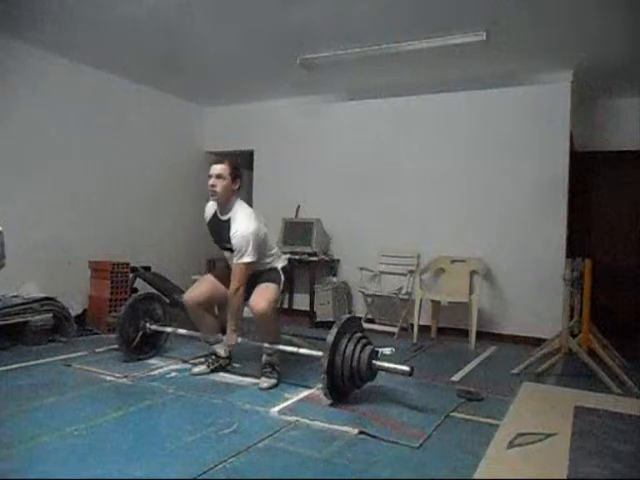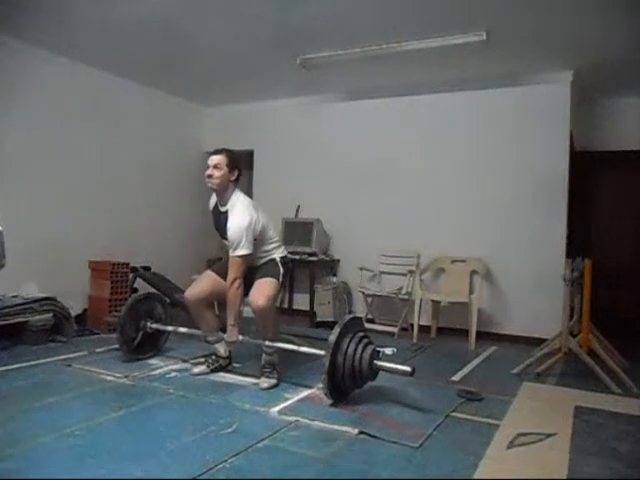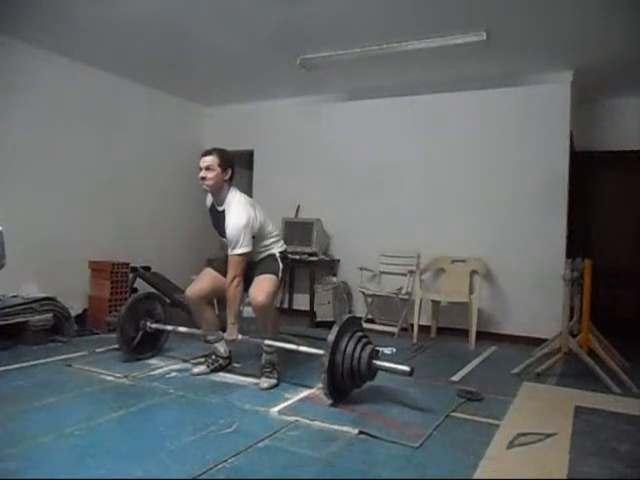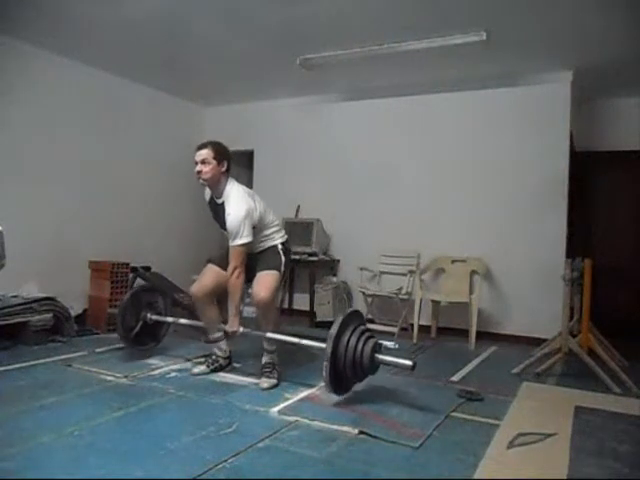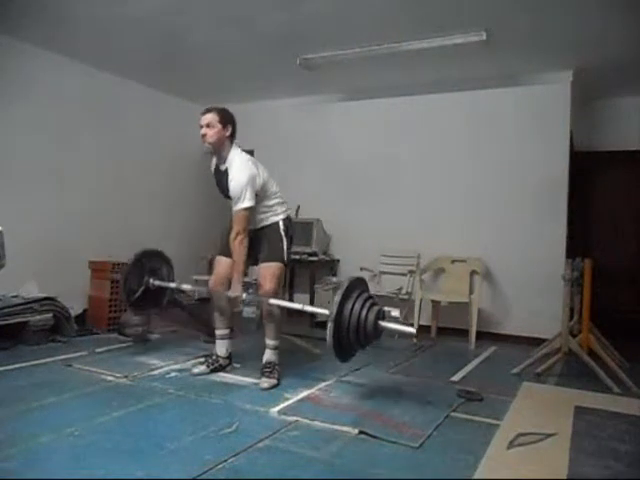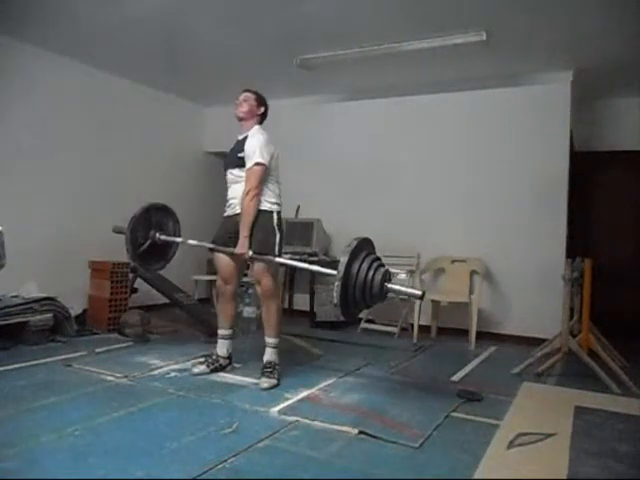
dt=0.5s
person 1, frame 1
left shoulder: (244, 226)
right shoulder: (211, 209)
left elbow: (238, 286)
left wrist: (232, 330)
right wrist: (211, 283)
left hip: (268, 270)
right hip: (237, 267)
left knee: (261, 307)
right knee: (192, 299)
left ankle: (270, 361)
right ankle: (221, 353)
person 1, frame 2
left shoulder: (241, 216)
right shoulder: (215, 200)
left elbow: (235, 279)
left wrist: (232, 326)
right wrist: (216, 271)
left hip: (269, 261)
right hip: (240, 261)
left knee: (259, 302)
right knee: (193, 296)
left ankle: (270, 361)
right ankle: (221, 353)
person 1, frame 3
left shoulder: (238, 215)
right shoulder: (212, 199)
left elbow: (235, 278)
left wrist: (233, 325)
left hip: (268, 255)
right hip: (238, 255)
left knee: (260, 299)
right knee: (194, 294)
left ankle: (269, 360)
right ankle: (221, 353)
person 1, frame 4
left shoulder: (238, 206)
right shoulder: (210, 192)
left elbow: (236, 269)
left wrist: (234, 317)
right wrist: (220, 255)
left hip: (270, 247)
right hip: (240, 247)
left knee: (262, 296)
right knee: (199, 291)
left ankle: (270, 361)
right ankle: (221, 354)
person 1, frame 5
left shoulder: (241, 170)
right shoulder: (216, 163)
left elbow: (240, 232)
left wrist: (238, 281)
left hip: (271, 224)
right hip: (244, 225)
left knee: (268, 289)
right knee: (217, 285)
left ankle: (270, 361)
right ankle: (221, 354)
person 1, frame 6
left shoulder: (258, 139)
right shoulder: (238, 143)
left elbow: (252, 192)
left wrist: (244, 238)
right wrist: (234, 231)
left hip: (261, 217)
right hip: (232, 216)
left knee: (265, 286)
right knee: (224, 285)
left ankle: (271, 361)
right ankle: (222, 354)
